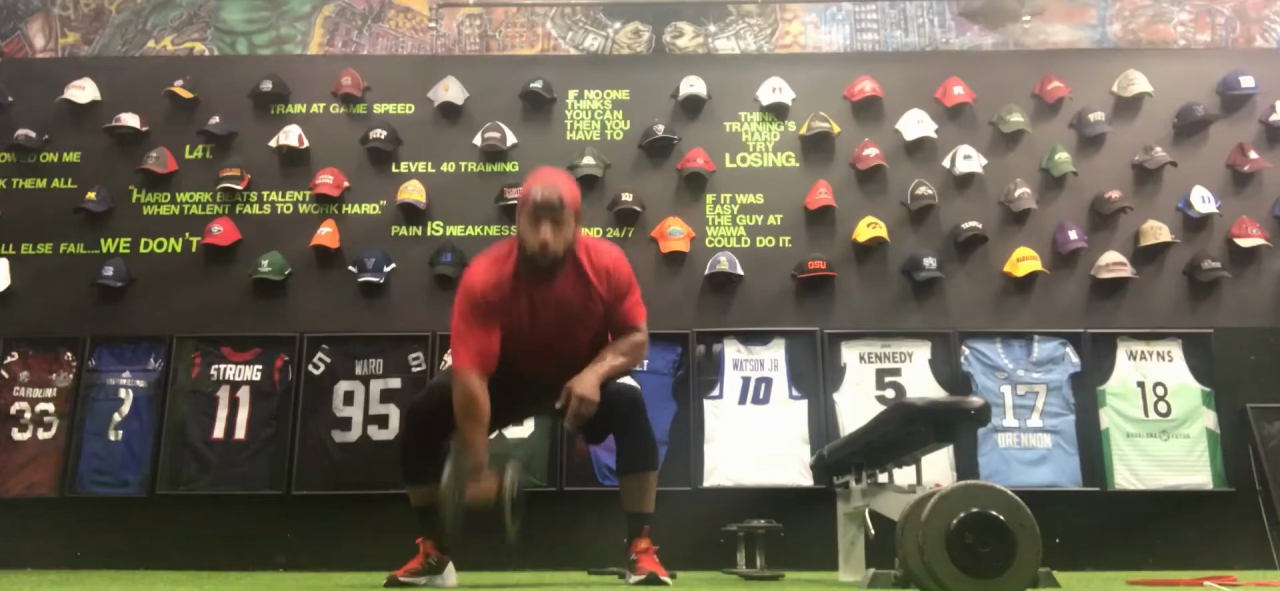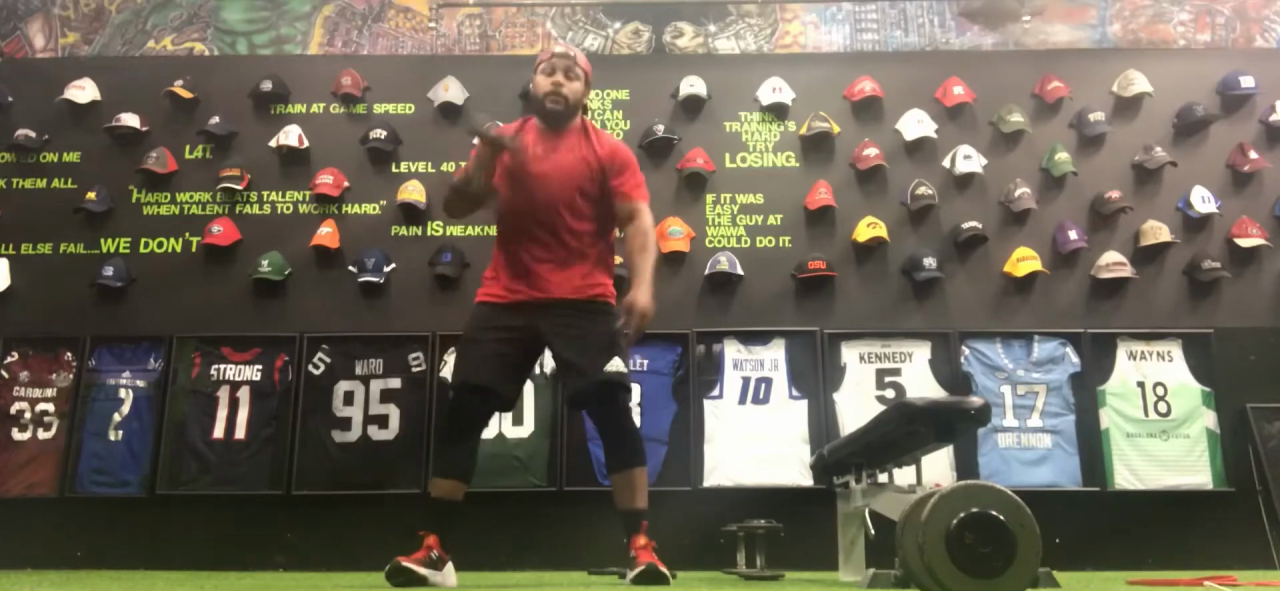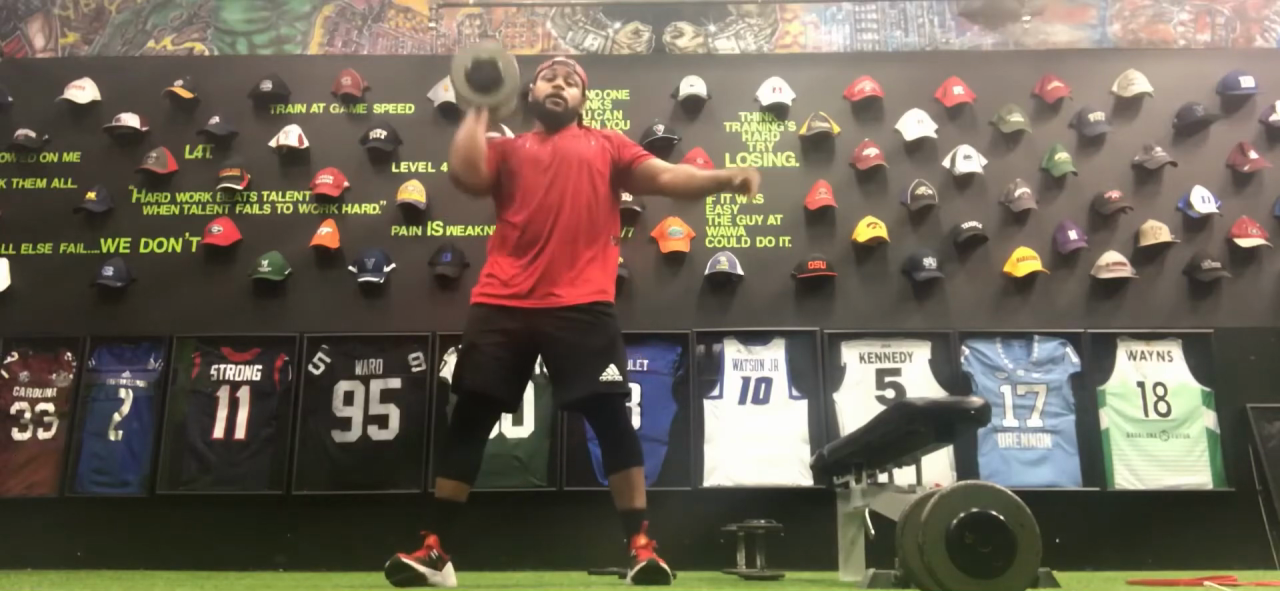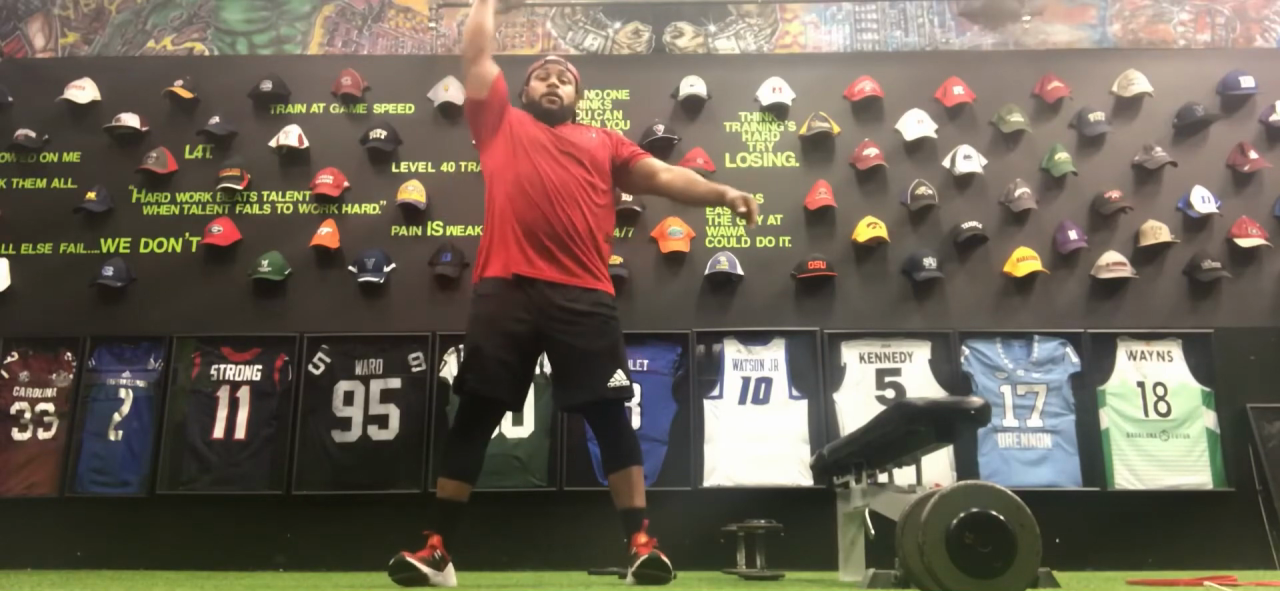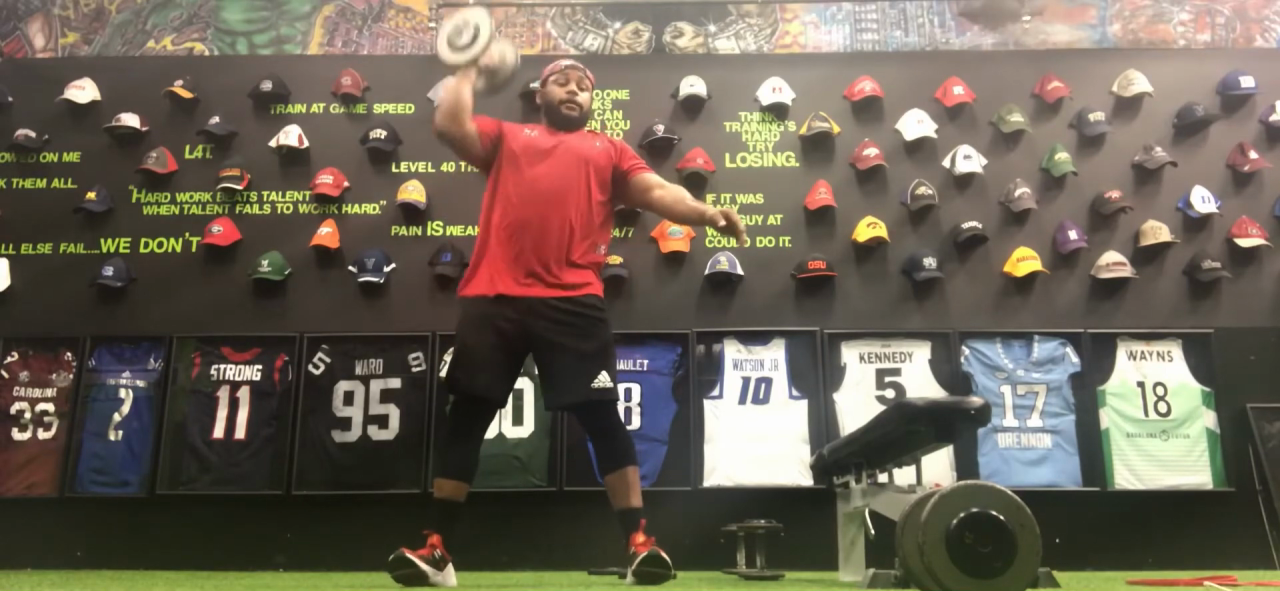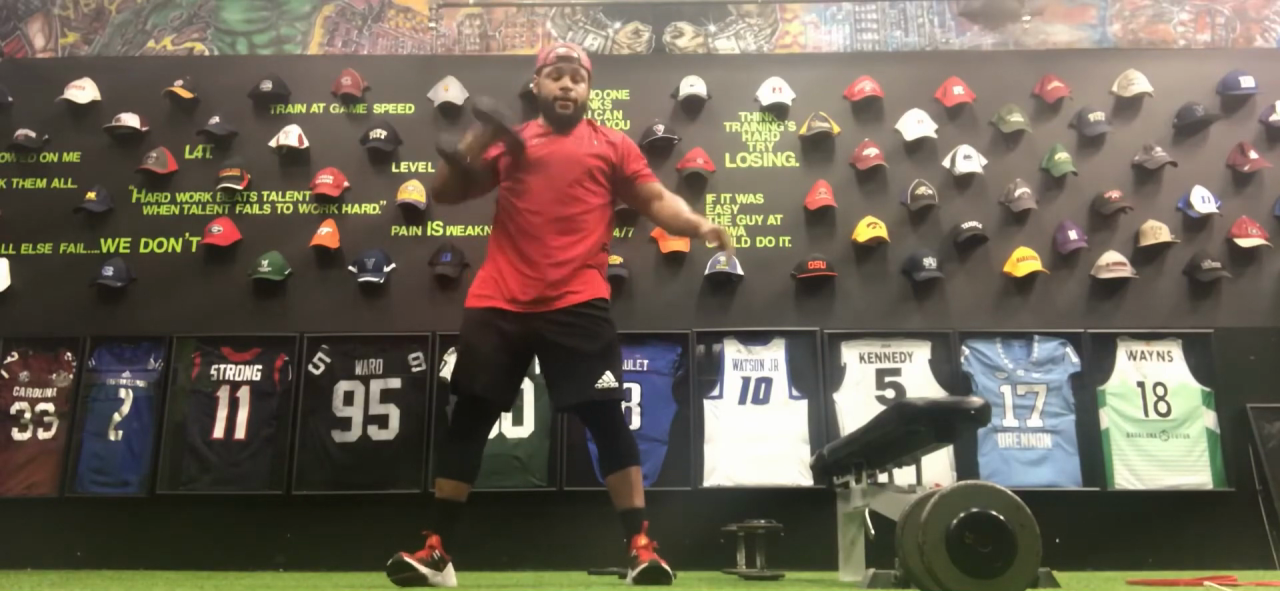
dt=0.4s
person 1, frame 1
left shoulder: (608, 265)
right shoulder: (485, 278)
left elbow: (636, 338)
right elbow: (470, 377)
left wrist: (595, 373)
right wrist: (477, 467)
left hip: (580, 378)
right hip: (507, 373)
left knee: (629, 406)
right knee: (422, 418)
left ankle: (642, 551)
right ankle: (432, 552)
person 1, frame 2
left shoulder: (609, 151)
right shoulder: (499, 142)
left elbow: (638, 220)
right elbow: (459, 199)
left wrist: (643, 286)
right wrist: (476, 167)
left hip: (584, 303)
right hip: (504, 301)
left knee: (613, 409)
right knee: (462, 414)
left ankle: (641, 547)
person 1, frame 3
left shoulder: (607, 145)
right shoulder: (506, 147)
left elbow: (662, 176)
right elbow: (464, 176)
left wrist: (724, 177)
right wrist: (479, 111)
left hip: (582, 305)
right hip: (502, 303)
left knee: (611, 417)
right knee: (469, 417)
left ankle: (642, 547)
person 1, frame 4
left shoulder: (604, 143)
right shoulder: (501, 124)
left elbow: (663, 175)
right elbow: (474, 54)
left wrist: (724, 193)
left hip: (583, 297)
right hip: (506, 290)
left knee: (610, 416)
right knee: (474, 416)
left ankle: (642, 545)
right ankle: (435, 550)
person 1, frame 5
left shoulder: (609, 150)
right shoulder: (506, 139)
left elbow: (658, 192)
right elbow: (448, 124)
left wrist: (709, 212)
right wrist: (467, 70)
left hip: (573, 301)
right hip: (493, 297)
left knee: (602, 417)
right knee: (467, 415)
left ankle: (641, 544)
person 1, frame 6
left shoulder: (612, 145)
right shoulder: (504, 139)
left elbow: (656, 200)
right elbow: (444, 192)
left wrist: (700, 225)
right wrist: (467, 150)
left hip: (577, 304)
right hip: (497, 303)
left knee: (606, 416)
right knee: (468, 418)
left ankle: (640, 547)
